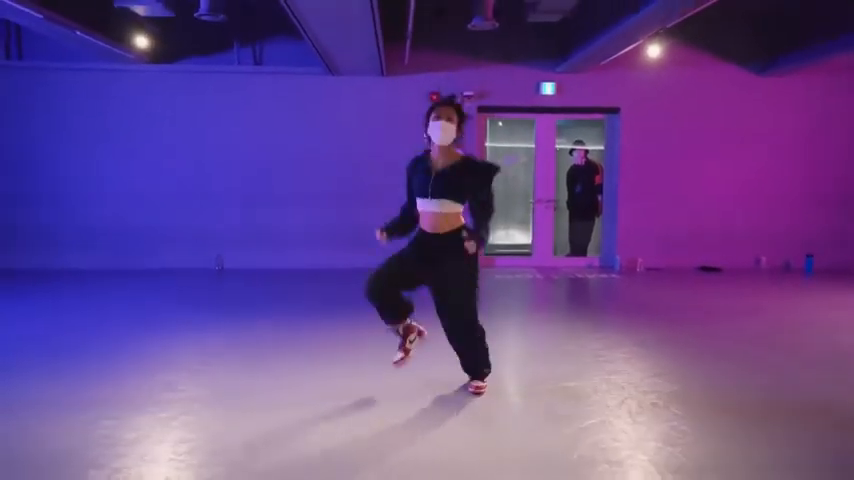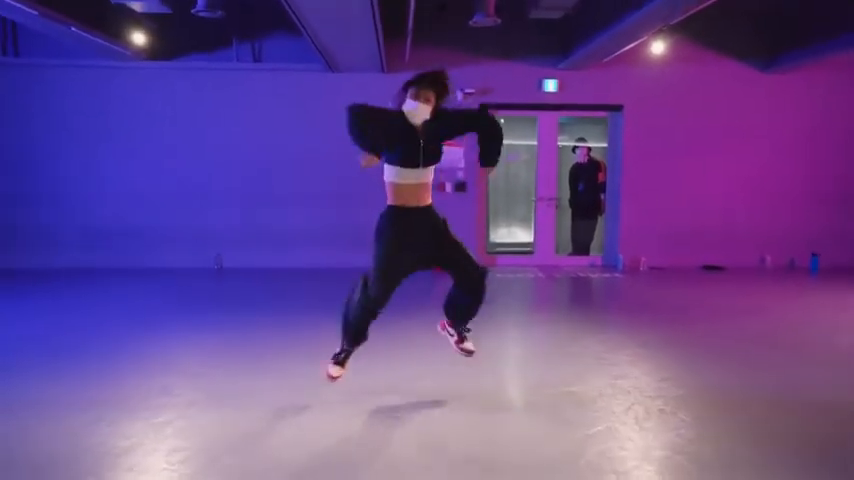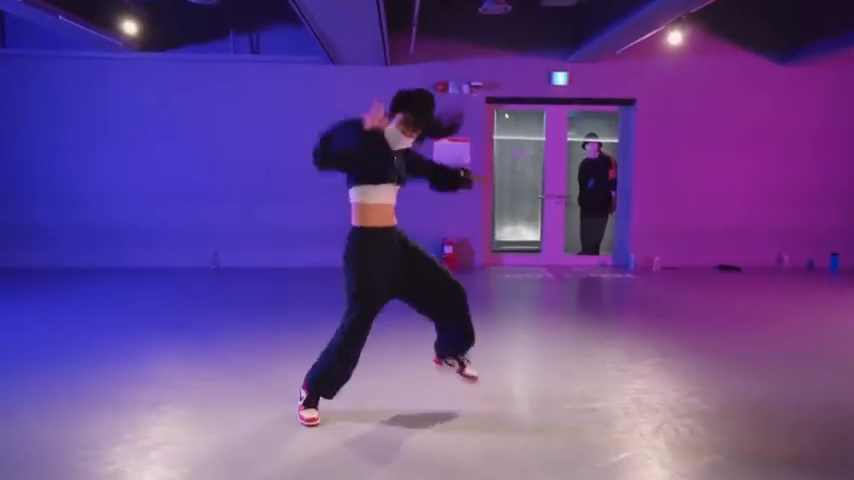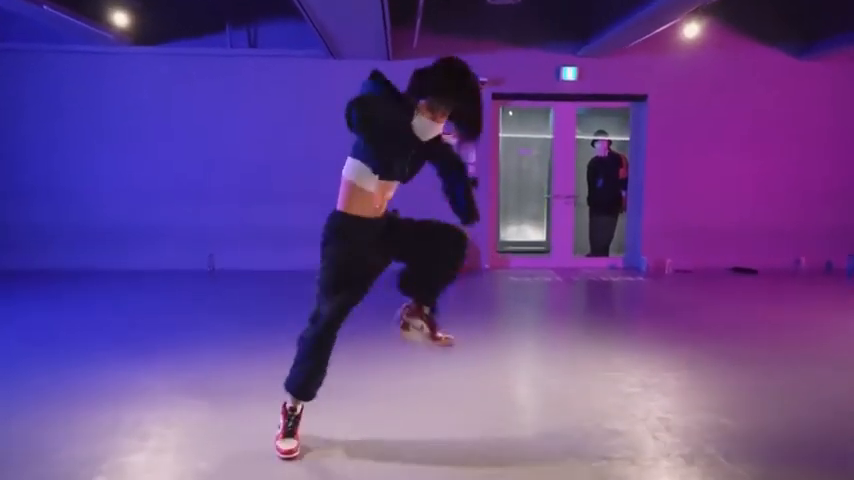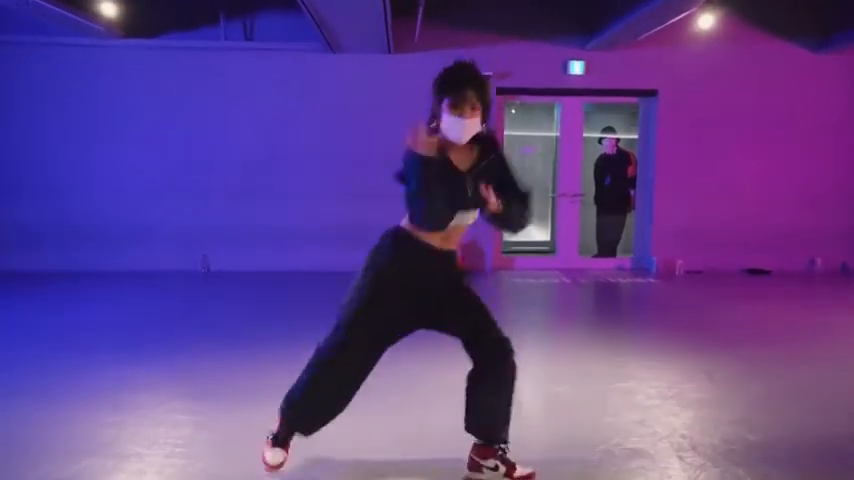
dt=0.3s
person 1, frame 1
left shoulder: (469, 169)
right shoulder: (417, 164)
left elbow: (482, 209)
right elbow: (411, 209)
left wrist: (477, 237)
right wrist: (391, 229)
left hip: (454, 247)
right hip: (422, 243)
left knee: (461, 316)
right knee: (379, 285)
left ankle: (477, 372)
right ankle: (406, 329)
person 1, frame 2
left shoulder: (438, 127)
right shoulder: (390, 124)
left elbow: (485, 121)
right elbow: (356, 114)
left wrist: (488, 156)
right wrist: (369, 147)
left hip: (428, 219)
right hip: (397, 221)
left knee: (472, 275)
right knee: (377, 288)
left ankle: (454, 323)
right ankle: (348, 344)
person 1, frame 3
left shoulder: (405, 156)
right shoulder: (365, 145)
left elbow: (435, 173)
right elbow: (322, 156)
left wrist: (460, 176)
right wrist: (364, 128)
left hip: (396, 242)
right hip: (366, 248)
left knee: (451, 295)
right knee: (356, 325)
left ankle: (451, 353)
right ankle: (312, 392)
person 1, frame 4
left shoulder: (428, 144)
right shoulder: (390, 117)
left elbow: (453, 167)
right elbow: (358, 112)
left wrist: (467, 210)
left hip: (384, 231)
right hip: (347, 236)
left knee: (451, 244)
right knee: (327, 319)
left ankle: (417, 311)
right ankle: (292, 408)
person 1, frame 5
left shoulder: (489, 154)
right shoulder: (424, 154)
left elbow: (518, 216)
right elbow: (430, 219)
left wrist: (500, 206)
right wrist: (427, 161)
left hip: (442, 269)
right hip: (400, 259)
left knee: (495, 353)
right knee: (348, 347)
right ankle: (286, 427)
person 2, frame 1
left shoulder: (594, 168)
right shoulder: (572, 170)
left elbow: (599, 190)
right elbow: (570, 189)
left wrist: (599, 206)
right wrist: (570, 203)
left hip: (588, 209)
right hip: (575, 208)
left knee: (583, 237)
right knee: (574, 237)
left ankle: (579, 257)
right ankle: (575, 256)
person 2, frame 2
left shoulder: (597, 165)
right shoulder: (575, 168)
left elbow: (602, 187)
left wrist: (602, 205)
right wrist: (572, 202)
left hip: (591, 207)
right hip: (577, 207)
left knee: (586, 235)
right knee: (576, 236)
left ankle: (582, 254)
right ankle: (578, 254)
person 2, frame 3
left shoulder: (608, 161)
right shoulder: (585, 164)
left elbow: (613, 185)
right elbow: (581, 184)
left wrist: (612, 202)
right wrist: (582, 199)
left hip: (601, 205)
right hip: (587, 204)
left knee: (596, 234)
right knee: (586, 234)
left ankle: (591, 254)
right ankle: (587, 254)
person 2, frame 4
left shoulder: (618, 160)
right shoulder: (593, 162)
left elbow: (624, 184)
left wrist: (623, 202)
right wrist: (590, 200)
left hip: (611, 205)
right hip: (596, 204)
left knee: (605, 234)
right knee: (595, 235)
left ankle: (600, 255)
right ankle: (596, 255)
person 2, frame 5
left shoulder: (626, 157)
right shoulder: (601, 160)
left elbow: (632, 182)
left wrist: (631, 201)
right wrist: (598, 198)
left hip: (619, 204)
right hip: (603, 203)
left knee: (613, 235)
right knee: (602, 235)
left ankle: (607, 256)
right ankle: (603, 256)
